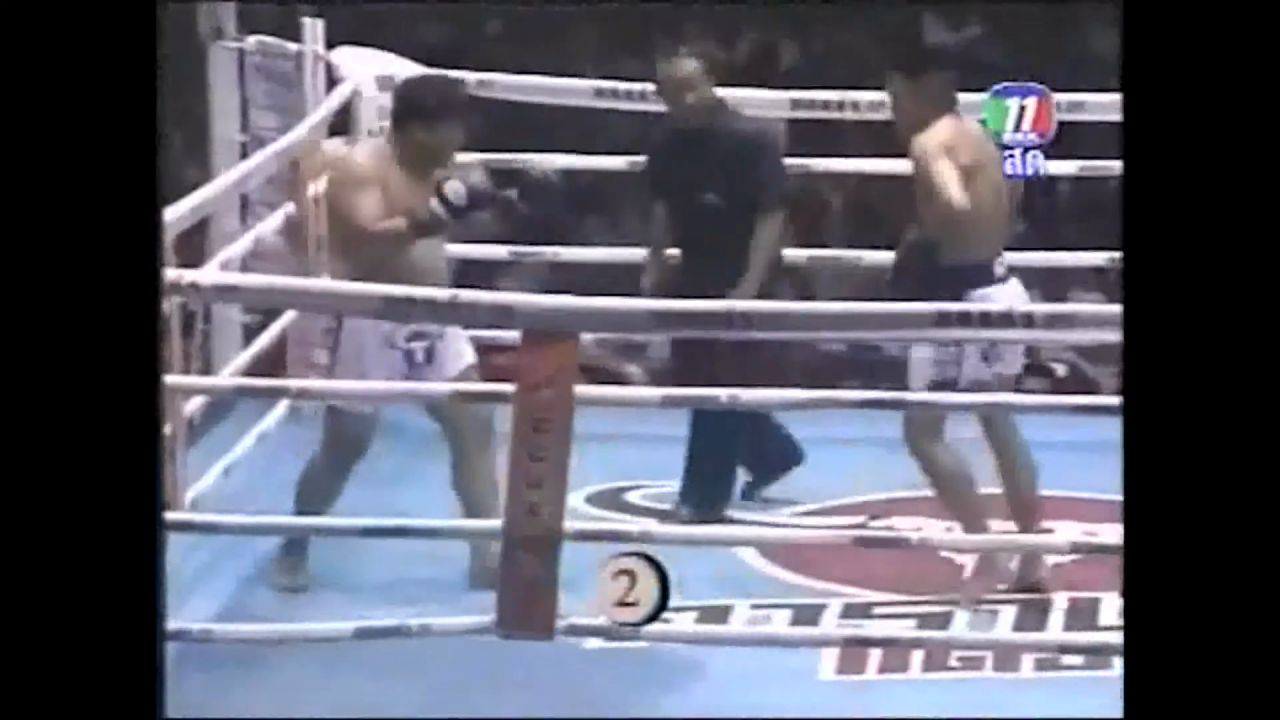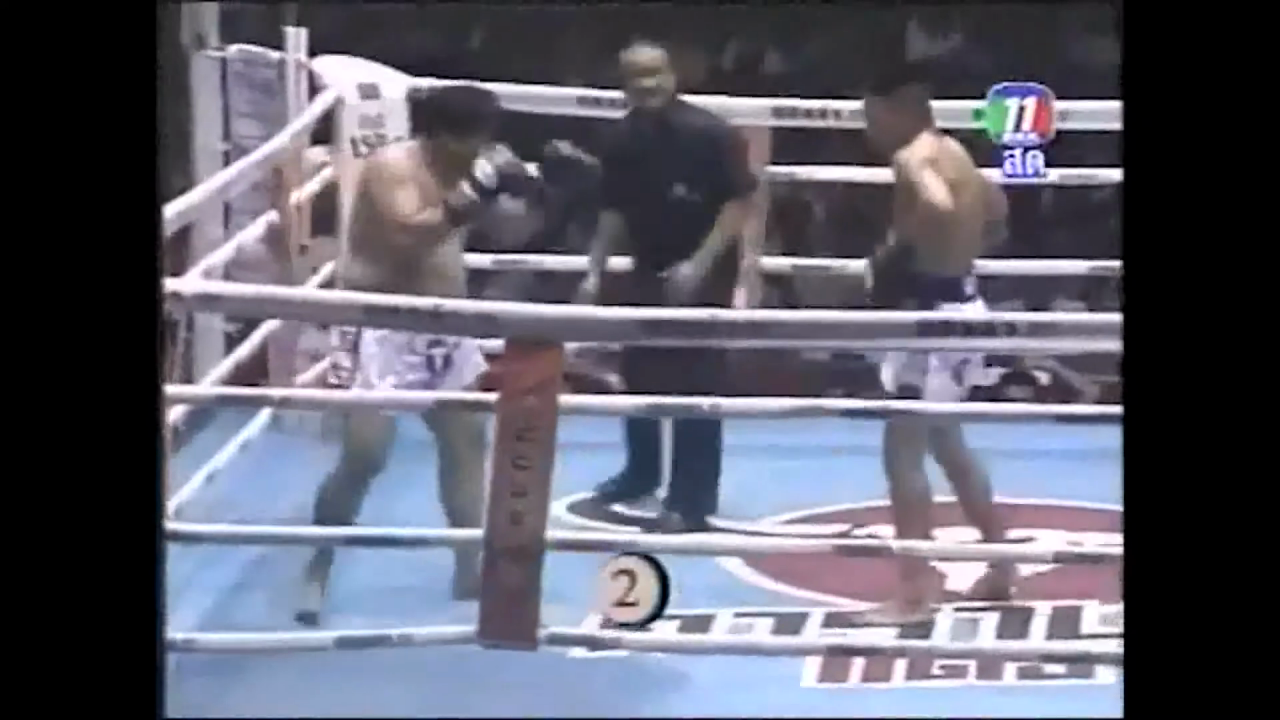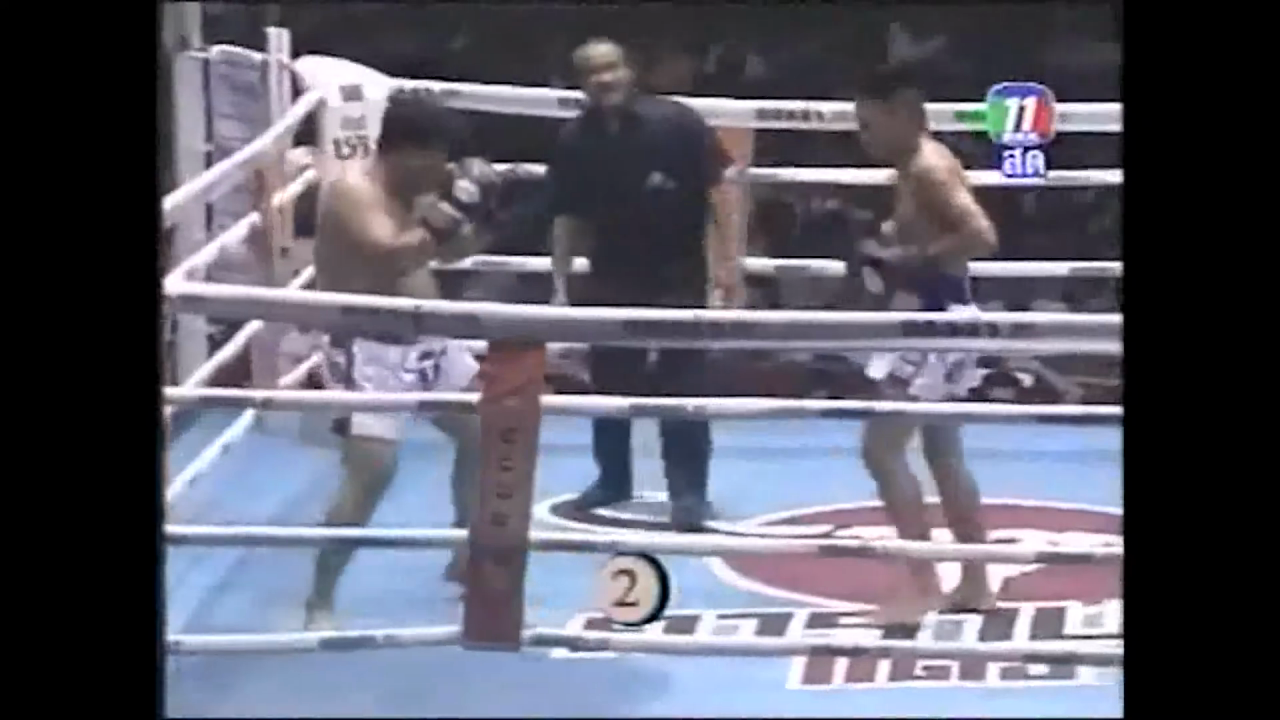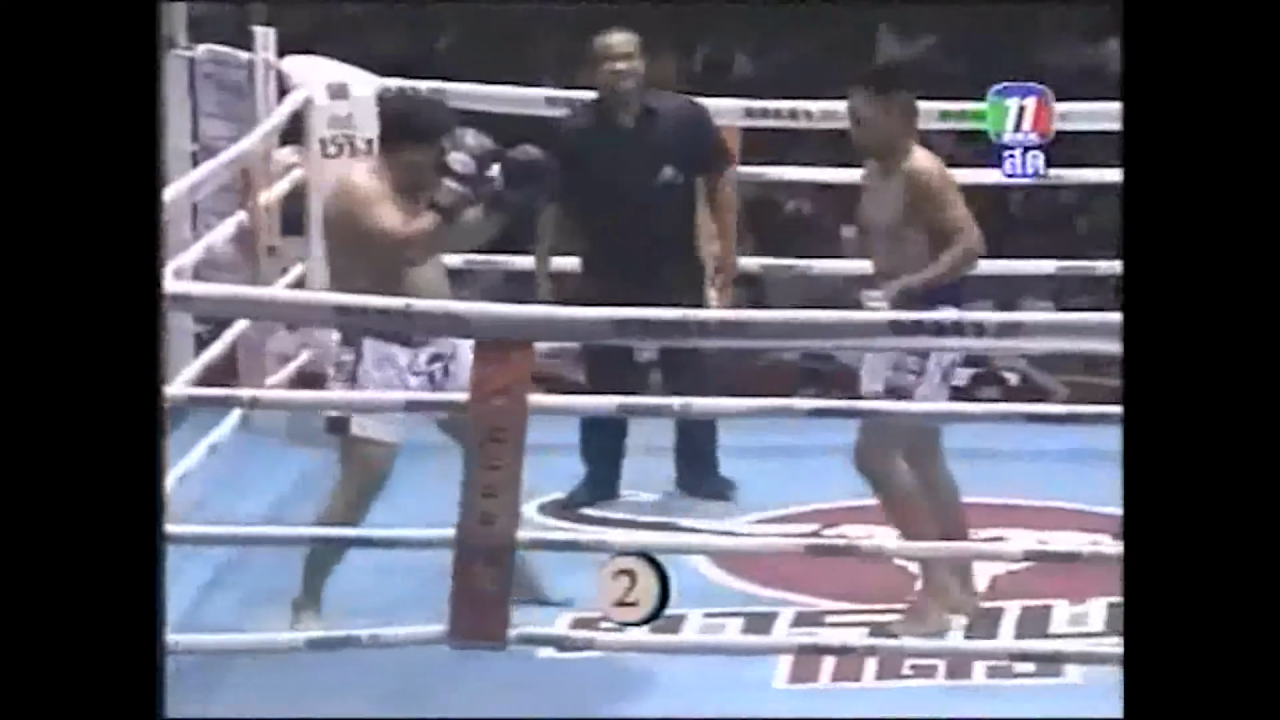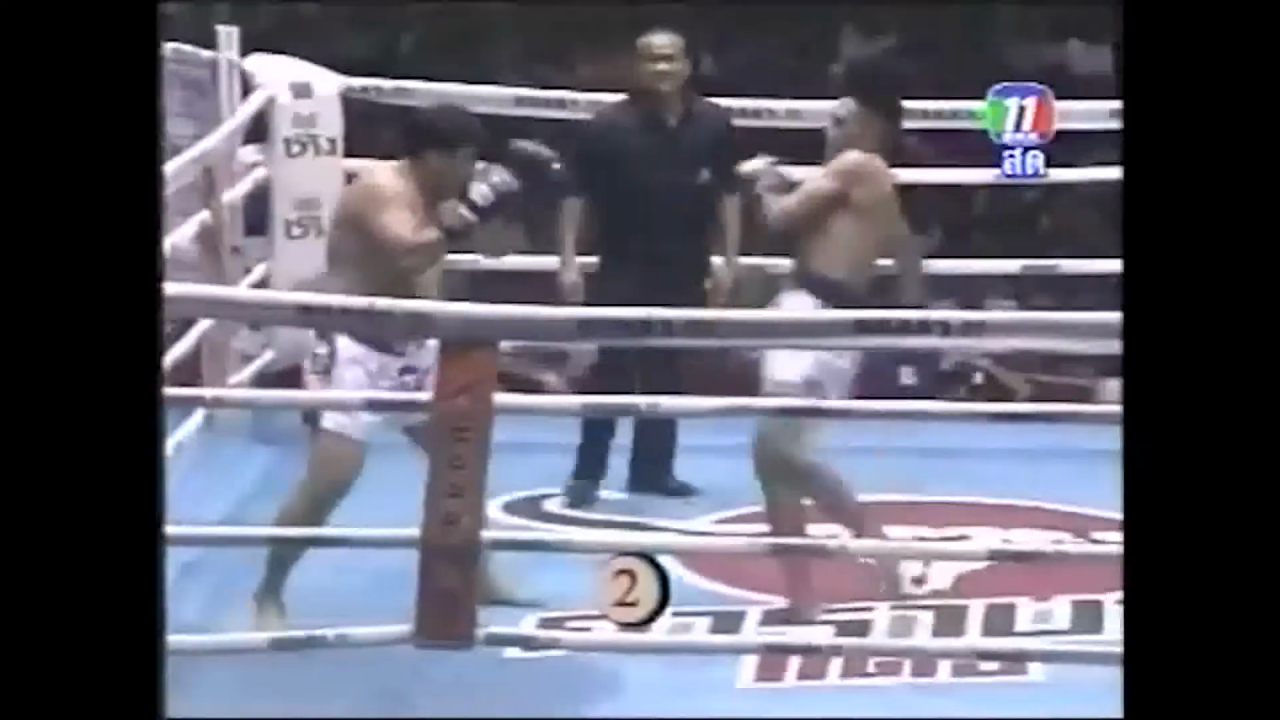
dt=0.3s
person 1, frame 1
left shoulder: (930, 142)
right shoulder: (974, 134)
left elbow: (955, 208)
right elbow: (999, 206)
left wrist: (921, 244)
left hip: (965, 295)
right hip: (997, 287)
left knee: (923, 432)
right knee: (1000, 426)
left ankle: (987, 553)
right ankle: (1032, 560)
person 1, frame 2
left shoulder: (911, 158)
right shoulder: (951, 150)
left elbow: (939, 211)
right elbow: (997, 209)
left wrist: (896, 247)
left hip: (936, 311)
right hip: (954, 304)
left knee: (902, 453)
right knee: (946, 441)
left ankle: (916, 592)
right ankle: (1000, 565)
person 1, frame 3
left shoulder: (928, 167)
right shoulder: (914, 167)
left elbow: (982, 236)
left wrist: (909, 256)
right wrist: (872, 235)
left hip: (936, 317)
right hip: (929, 313)
left knee: (882, 448)
right knee: (943, 453)
left ankle: (924, 584)
right ankle: (975, 582)
person 1, frame 4
left shoulder: (922, 171)
right shoulder: (874, 173)
left elbow: (971, 245)
left wrist: (902, 291)
left knee: (875, 453)
right knee: (923, 458)
left ankle: (939, 590)
right ankle: (958, 579)
person 1, frame 5
left shoulder: (855, 165)
right shoulder: (878, 190)
left elbow: (781, 216)
right elbow: (912, 267)
left wrist: (768, 185)
left hip: (816, 317)
left knee: (779, 449)
right knee: (772, 451)
left ankle: (870, 542)
right ankle: (800, 591)
person 2, frame 1
left shoulder: (437, 166)
right shoulder: (359, 164)
left elbow: (470, 216)
right elbow: (369, 240)
left wrist: (505, 200)
right wrist: (442, 210)
left hip: (431, 323)
right hip: (367, 325)
left knee: (475, 426)
right knee: (343, 447)
left ankle: (489, 555)
right ankle: (293, 547)
person 2, frame 2
left shoulder: (460, 175)
right shoulder: (391, 167)
right elbow: (408, 236)
right wrist: (476, 191)
left hip: (443, 333)
right hip: (380, 331)
left knee: (467, 441)
right knee: (363, 454)
left ankle: (470, 571)
right ankle: (317, 571)
person 2, frame 3
left shoulder: (416, 190)
right shoulder: (350, 190)
left elbow: (453, 251)
right elbow: (392, 258)
left wrist: (490, 214)
right wrist: (451, 213)
left hip: (428, 340)
right hip: (370, 351)
left knee: (483, 435)
right knee: (369, 476)
left ankle: (467, 557)
right ankle: (320, 602)
person 2, frame 4
left shoulder: (425, 183)
right shoulder: (358, 188)
left elbow: (472, 233)
right elbow: (406, 247)
left wrist: (512, 190)
right wrist: (453, 193)
left hip: (441, 342)
right hip: (379, 351)
right knee: (362, 483)
left ankle: (513, 572)
right ankle: (308, 602)
person 2, frame 5
left shoulder: (434, 192)
right shoulder: (380, 188)
left elbow: (491, 240)
right elbow: (407, 256)
left wrist: (502, 206)
right wrist: (464, 216)
left hip: (414, 348)
right hip: (355, 350)
right knee: (329, 480)
right ankle: (269, 593)
person 3, frame 1
left shoulder: (750, 138)
right shoulder: (669, 143)
left elbow: (771, 216)
left wrist: (750, 288)
right wrist: (654, 267)
left hip: (738, 278)
right hip: (697, 273)
left knee: (715, 383)
right knee: (694, 376)
left ankle: (705, 494)
right ankle: (773, 450)
person 3, frame 2
left shoulder: (709, 132)
right shoulder: (623, 139)
left elbow: (738, 203)
right elbow: (614, 210)
left wrist: (699, 265)
right wrist: (594, 271)
left hip: (700, 279)
right hip: (649, 273)
left knee: (695, 389)
right knee: (639, 377)
left ankle: (690, 501)
right ankle: (641, 471)
person 3, frame 3
left shoulder: (676, 121)
right shoulder: (574, 140)
left elbow: (715, 187)
right elbow: (567, 216)
left wrist: (726, 259)
right wrist: (560, 283)
left hip: (678, 273)
right hip: (612, 275)
left knee: (682, 381)
right knee: (609, 379)
left ankle: (688, 490)
right ankle: (613, 477)
person 3, frame 4
left shoulder: (686, 118)
right shoulder: (577, 130)
left elbow: (716, 183)
right elbow: (556, 203)
left wrist: (727, 250)
right wrist: (542, 268)
left hip: (678, 269)
right hip: (608, 272)
left knee: (688, 373)
right knee: (606, 377)
left ankle: (699, 471)
right ankle: (599, 478)
person 3, frame 5
left shoulder: (713, 123)
right shoulder: (609, 126)
left elbow: (726, 193)
right elbow: (578, 195)
left wrist: (729, 260)
right wrist: (568, 261)
left hip: (684, 269)
right hip: (622, 269)
left knee: (665, 373)
right knee: (613, 371)
left ankle: (652, 470)
right ankle: (587, 473)
